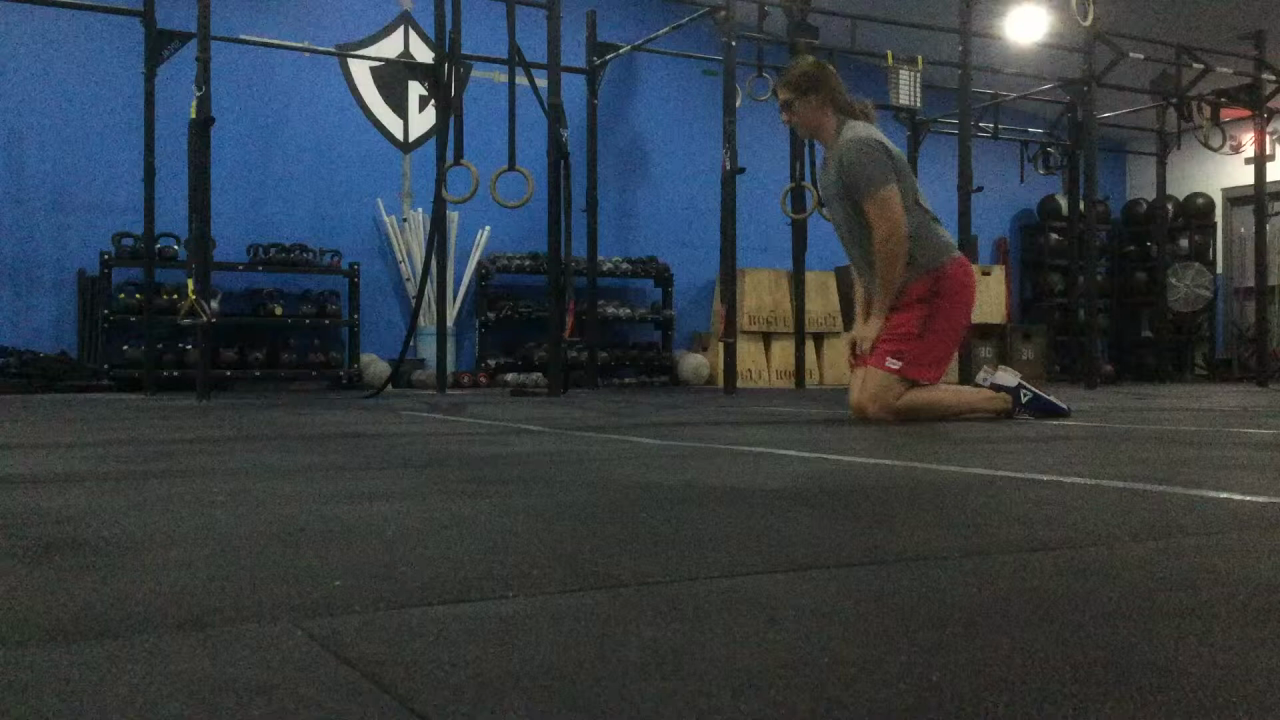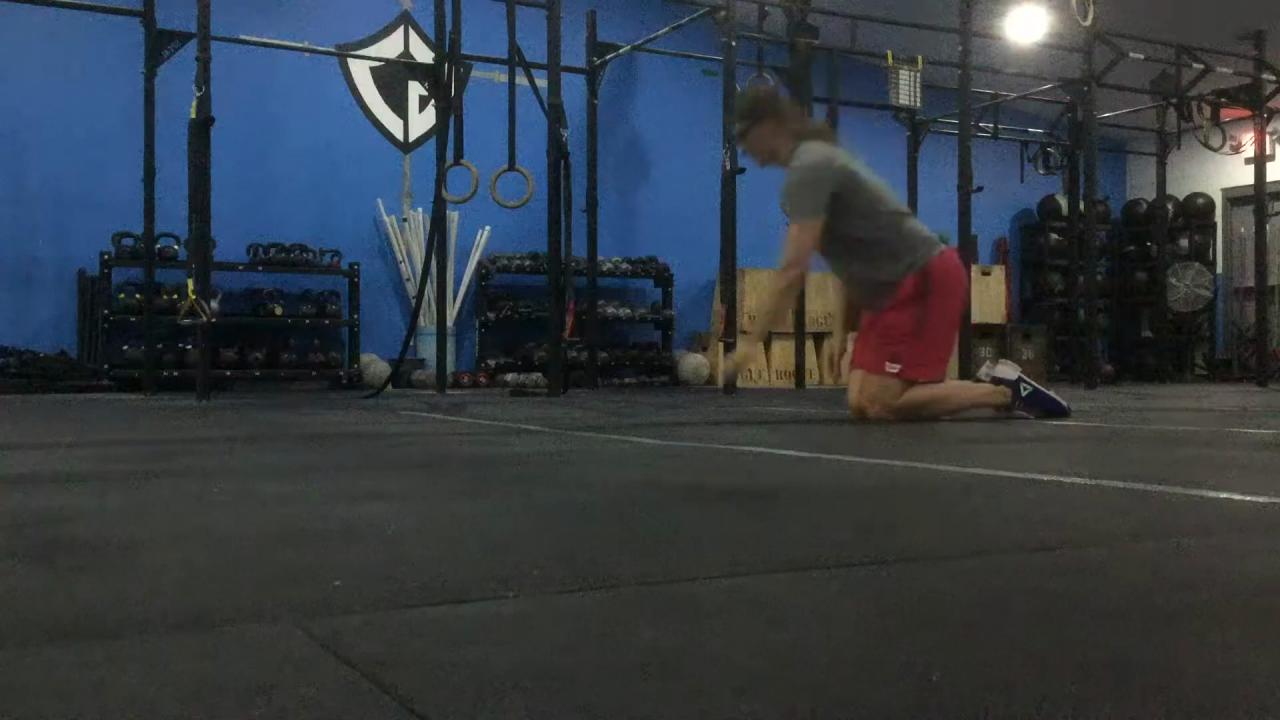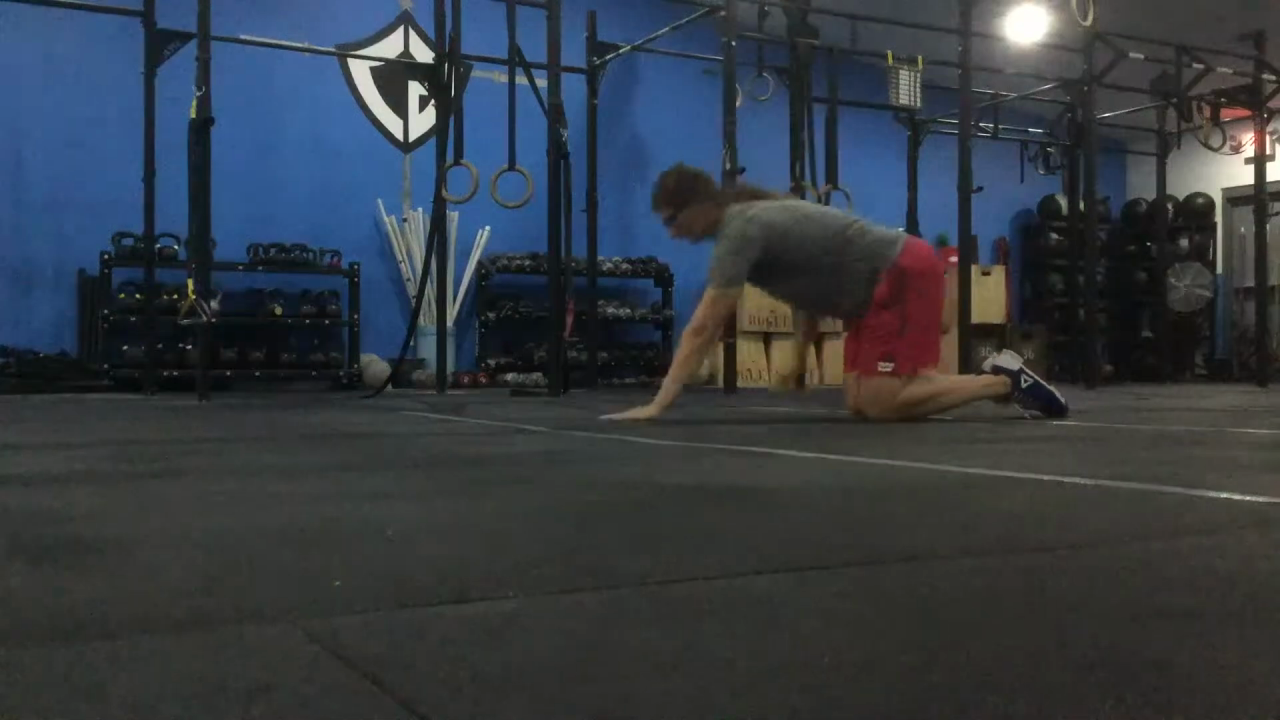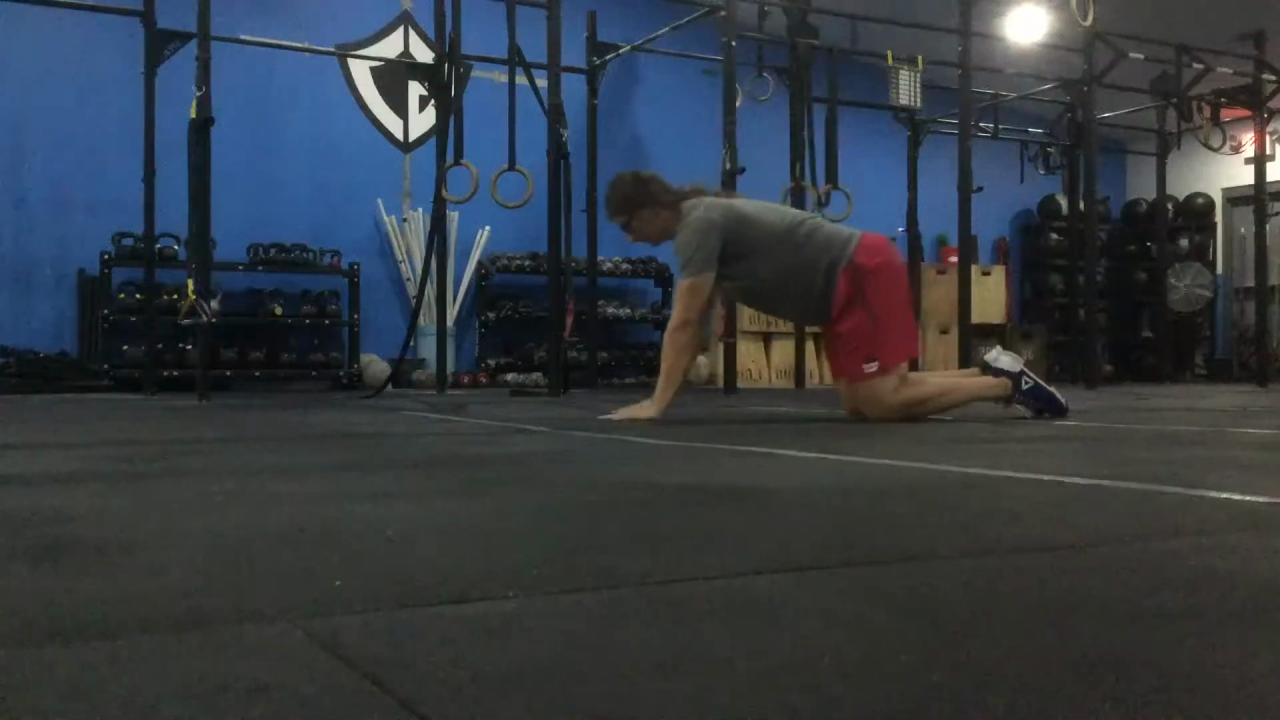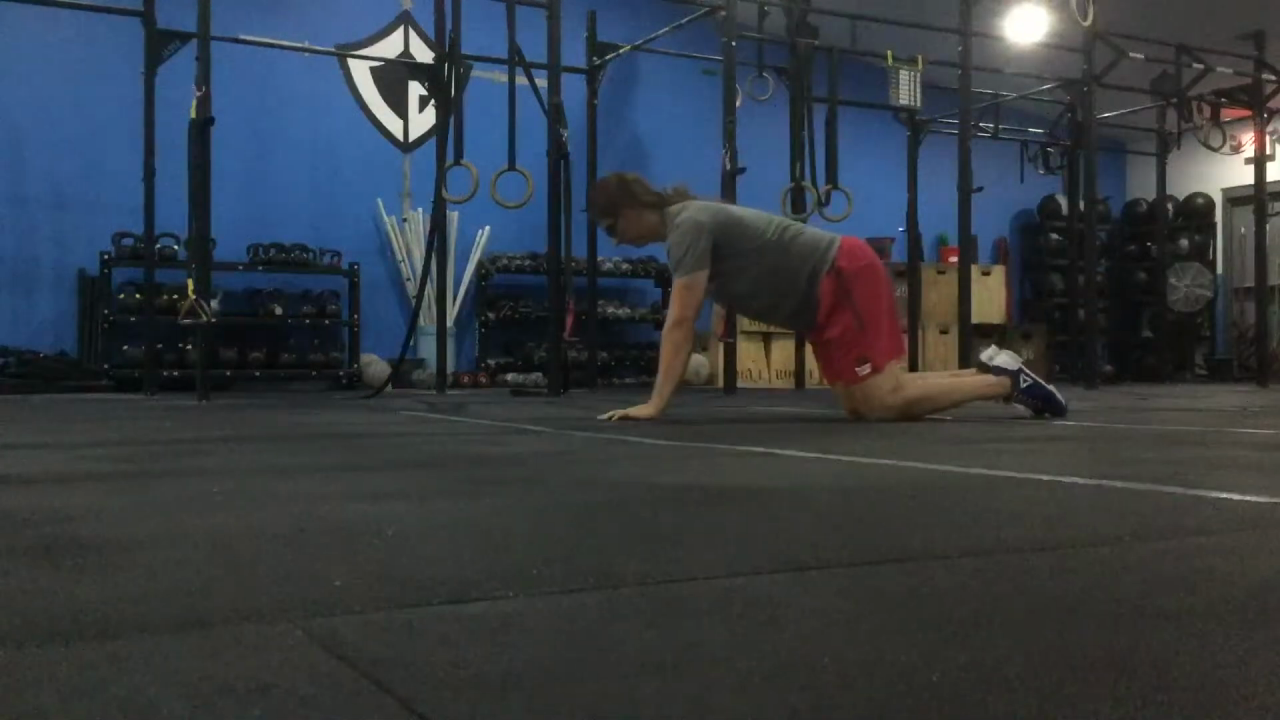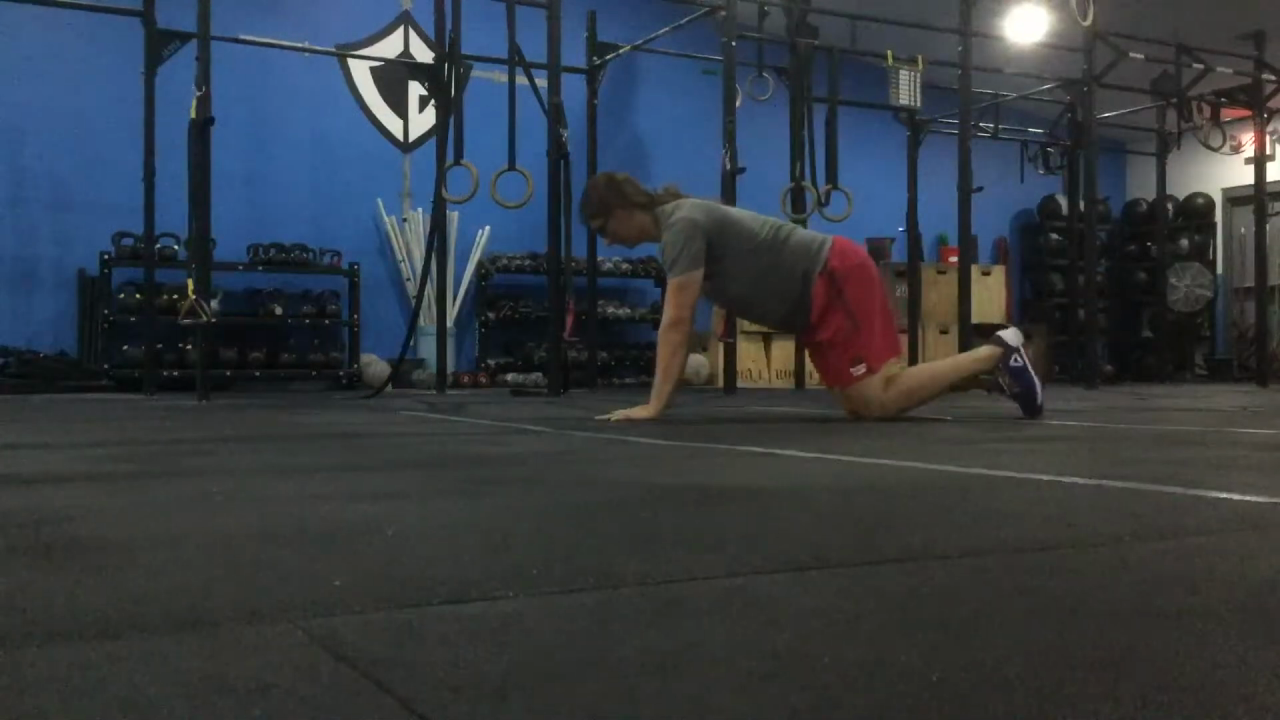
dt=0.4s
person 1, frame 1
left shoulder: (857, 146)
right shoulder: (837, 156)
left elbow: (891, 234)
left wrist: (877, 316)
right wrist: (861, 320)
left hip: (934, 284)
right hip: (912, 288)
left knee: (877, 404)
right knee: (861, 402)
left ankle: (1006, 397)
right ankle: (991, 387)
person 1, frame 2
left shoulder: (807, 169)
right shoulder: (820, 163)
left elbow: (793, 267)
right elbow: (853, 265)
left wrist: (752, 341)
right wrist: (841, 334)
left hip: (925, 283)
right hip: (898, 287)
left knee: (881, 407)
right knee: (862, 403)
left ankle: (1007, 392)
right ankle: (987, 385)
person 1, frame 3
left shoulder: (740, 233)
right shoulder: (753, 221)
left elbow: (703, 328)
right elbow: (811, 284)
left wrist: (657, 404)
right wrist: (799, 356)
left hip: (905, 274)
right hip: (890, 278)
left knee: (880, 404)
right knee: (860, 401)
left ankle: (1007, 382)
right ankle: (996, 376)
person 1, frame 4
left shoulder: (697, 225)
right shoulder: (703, 225)
left elbow: (682, 323)
right elbow: (695, 322)
left wrist: (658, 404)
right wrist: (661, 393)
left hip: (862, 271)
right hip: (847, 283)
left knee: (882, 402)
right knee: (859, 402)
left ankle: (1008, 383)
right ankle: (991, 373)
person 1, frame 5
left shoulder: (687, 226)
right shoulder: (690, 225)
left elbow: (680, 323)
right elbow: (695, 323)
left wrist: (655, 404)
right wrist: (661, 397)
left hip: (845, 276)
right hip: (831, 288)
left knee: (882, 401)
right knee: (862, 402)
left ankle: (1005, 380)
right ankle: (988, 371)
person 1, frame 6
left shoulder: (681, 225)
right shoulder: (682, 225)
left elbow: (676, 323)
right elbow: (683, 322)
left wrist: (654, 405)
right wrist: (662, 397)
left hip: (837, 276)
right hip: (823, 290)
left knee: (877, 401)
right knee: (863, 401)
left ankle: (997, 352)
right ankle: (989, 364)
